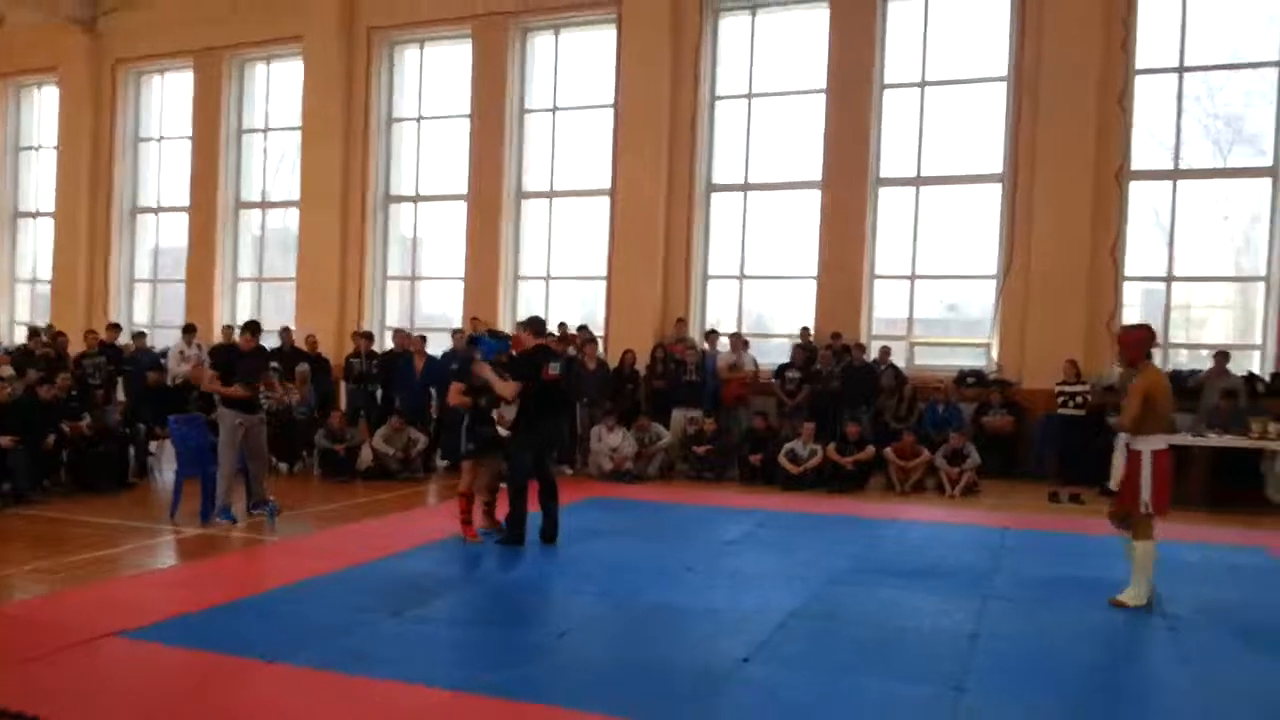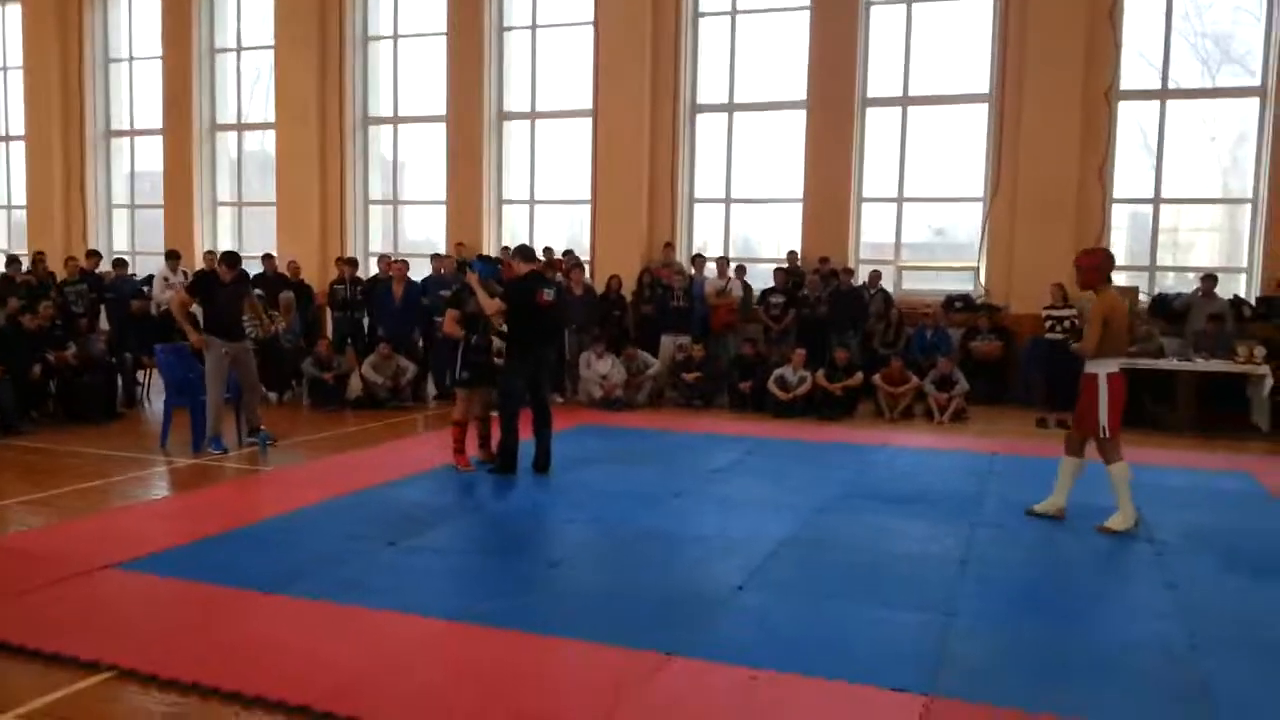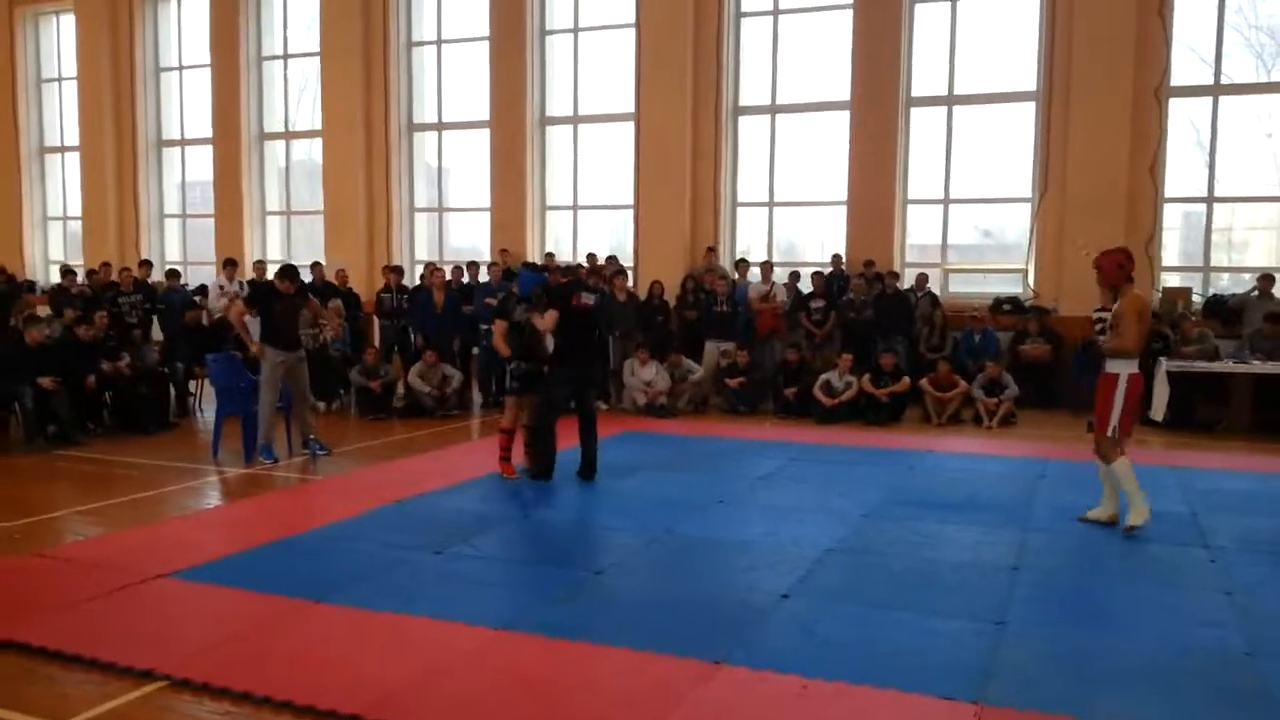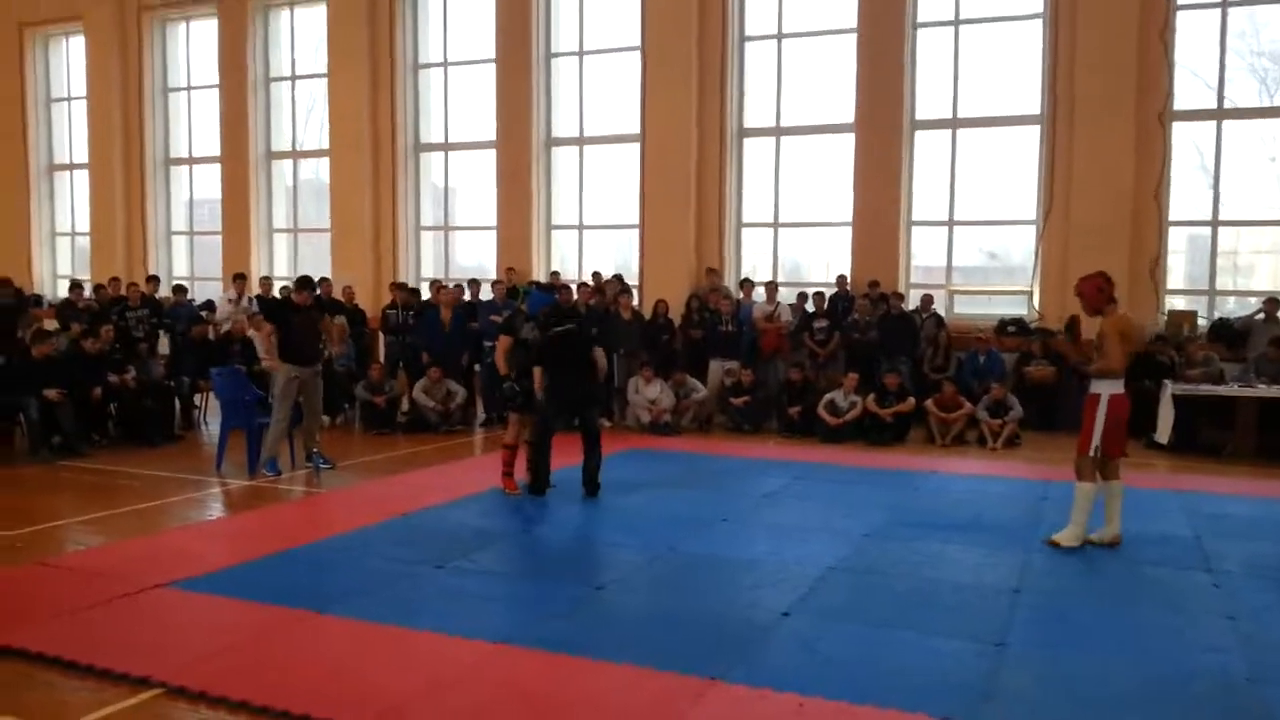
dt=0.3s
person 1, frame 1
left shoulder: (1143, 381)
right shoulder: (1157, 377)
left elbow: (1126, 423)
right elbow: (1167, 421)
left hip: (1147, 457)
right hip: (1148, 453)
left knee: (1141, 523)
right knee: (1120, 515)
left ankle: (1139, 591)
right ankle: (1142, 581)
person 1, frame 2
left shoulder: (1100, 305)
right shoulder: (1116, 301)
left elbow: (1088, 348)
right elbow: (1121, 345)
left wrist: (1072, 347)
right wrist: (1081, 346)
left hip: (1101, 380)
right hip: (1105, 376)
left knee: (1108, 447)
right knee: (1074, 441)
left ankle: (1126, 513)
right ankle: (1056, 502)
person 1, frame 3
left shoulder: (1129, 303)
right shoulder: (1130, 301)
left elbow: (1128, 345)
left wrist: (1101, 347)
right wrist: (1105, 345)
left hip: (1121, 379)
right hip: (1117, 376)
left knee: (1108, 446)
right knee: (1106, 444)
left ankle: (1138, 506)
right ankle: (1109, 508)
person 1, frame 4
left shoulder: (1110, 324)
right shoulder: (1124, 322)
left elbow: (1114, 365)
left wrist: (1087, 368)
right wrist: (1078, 355)
left hip: (1104, 398)
right hip: (1114, 397)
left knee: (1085, 465)
right knee: (1108, 465)
left ankle: (1074, 533)
right ankle: (1112, 530)
person 2, frame 1
left shoulder: (525, 358)
right shoulder: (557, 358)
left elbow: (510, 393)
left wrist: (488, 373)
left hip: (528, 428)
right hip: (550, 428)
left knee: (518, 480)
right knee: (546, 478)
left ankle: (515, 533)
right ankle: (550, 532)
person 2, frame 2
left shoulder: (519, 284)
right shoulder: (552, 286)
left elbow: (492, 309)
left wrist: (476, 285)
left hip: (521, 355)
right hip: (544, 355)
left knee: (509, 408)
right knee: (541, 407)
left ankle: (507, 462)
right ankle: (542, 461)
person 2, frame 3
left shoulder: (561, 290)
right shoulder: (595, 295)
left elbow: (548, 325)
left hip: (565, 363)
right hip: (589, 363)
left knee: (546, 415)
right knee: (587, 416)
left ankle: (542, 468)
right ankle: (588, 469)
person 2, frame 4
left shoulder: (543, 340)
right shoulder: (583, 329)
left elbow: (538, 381)
right elbow: (601, 362)
left wrist: (544, 403)
right wrist: (596, 384)
left hip: (558, 389)
right hip: (587, 388)
left knee: (542, 435)
right knee: (591, 436)
left ankle: (538, 485)
right ankle: (591, 485)
person 3, frame 1
right shoulder: (466, 366)
right elbow: (453, 399)
left wrist: (496, 399)
right wrist: (478, 402)
left hip: (487, 422)
right hip: (470, 423)
left knee: (493, 468)
right knee: (469, 472)
left ankle: (488, 516)
right ankle: (466, 524)
person 3, frame 2
right shoulder: (460, 294)
right elbow: (448, 326)
right wrist: (470, 337)
left hip: (484, 352)
right hip: (466, 353)
left knee: (485, 400)
right knee: (464, 400)
left ankle: (484, 449)
right ankle: (459, 452)
person 3, frame 3
left shoulder: (535, 301)
right shoulder: (506, 302)
right elbow: (498, 337)
left wrist: (546, 356)
right wrist: (511, 361)
left hip: (534, 362)
right hip: (516, 363)
left knee: (533, 409)
right knee: (512, 410)
left ankle: (531, 456)
right ankle: (505, 460)
person 3, frame 4
right shoulder: (513, 319)
right elbow: (500, 353)
right wrist: (506, 380)
left hip: (536, 379)
right hip: (518, 380)
left knee: (534, 426)
right knee: (515, 426)
left ankle: (532, 471)
right ankle: (507, 476)
person 4, frame 1
left shoulder: (261, 353)
right shoulder: (226, 353)
right elbow: (206, 383)
right wrist: (229, 391)
left hip: (255, 411)
right hip: (232, 412)
left knee: (260, 458)
right knee: (228, 461)
left ankle: (258, 500)
right ankle: (222, 507)
person 4, frame 2
left shoulder: (242, 278)
right shoulder: (206, 281)
right elbow: (176, 303)
left wrist: (262, 317)
right wrist: (191, 332)
left hip: (240, 338)
right hip: (215, 341)
left knee: (252, 386)
right knee: (216, 390)
left ankle: (255, 429)
right ankle: (213, 437)
person 4, frame 3
left shoulder: (299, 288)
right shoulder: (262, 292)
left elbow: (311, 303)
right elbow: (235, 314)
left wrist: (329, 319)
right wrist: (251, 343)
left hip: (296, 349)
right hip: (273, 351)
left knee: (303, 396)
right knee: (269, 399)
left ankle: (309, 438)
right ankle: (264, 445)
person 4, frame 4
left shoulder: (316, 306)
right shoulder: (280, 308)
left elbow: (324, 325)
right wrist: (277, 361)
left hip: (313, 365)
right hip: (289, 367)
left knee: (314, 411)
right knee: (281, 414)
left ankle: (312, 452)
right ankle: (270, 458)
